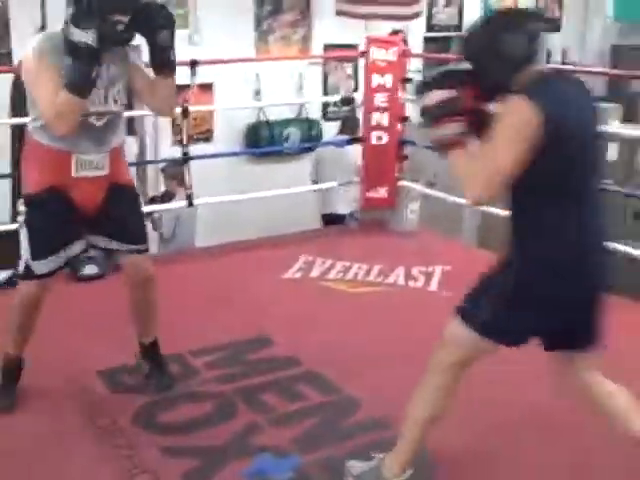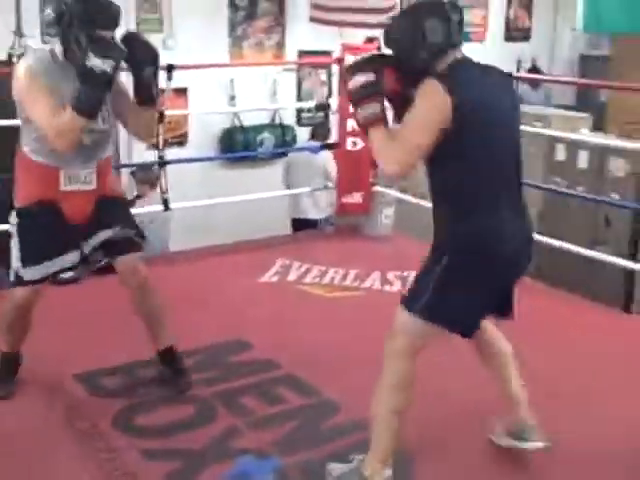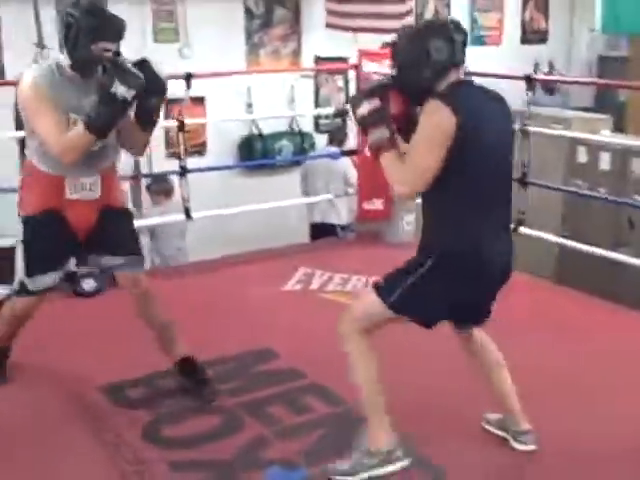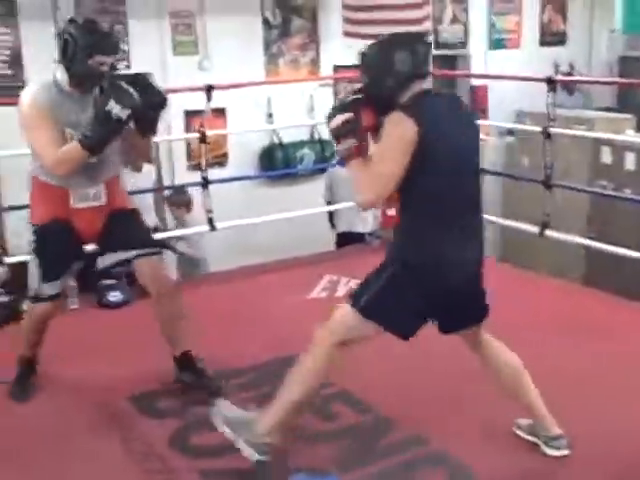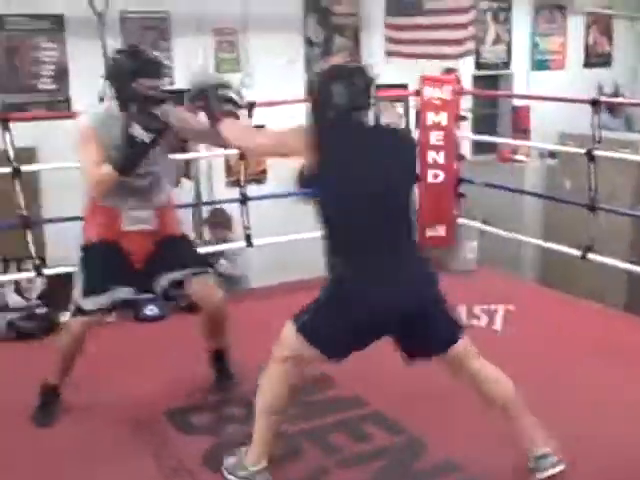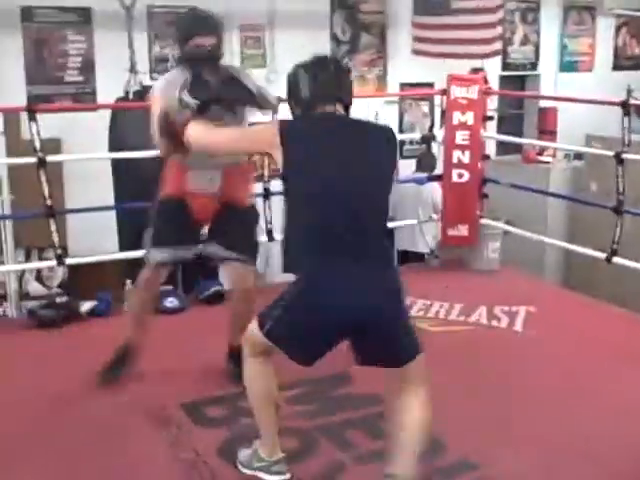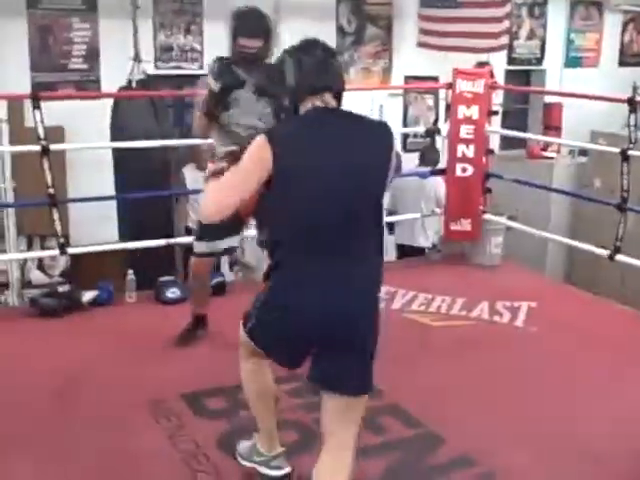
dt=0.2s
person 1, frame 1
left shoulder: (525, 105)
right shoulder: (576, 94)
left elbow: (480, 188)
left wrist: (452, 128)
right wrist: (478, 120)
left hip: (539, 264)
right hip: (583, 264)
left knee: (447, 359)
right knee: (580, 376)
person 1, frame 2
left shoulder: (439, 89)
right shoulder: (498, 82)
left elbow: (395, 162)
left wrist: (369, 107)
right wrist: (404, 98)
left hip: (469, 245)
right hip: (511, 238)
left knee: (400, 349)
right knee: (477, 324)
right ankle: (524, 424)
person 1, frame 3
left shoulder: (441, 109)
right shoulder: (493, 104)
left elbow: (408, 183)
left wrist: (378, 129)
right wrist: (410, 119)
left hip: (452, 255)
right hip: (493, 252)
left knee: (355, 325)
right knee: (467, 328)
right ankle: (516, 424)
person 1, frame 4
left shoulder: (407, 120)
right shoulder: (460, 114)
left elbow: (372, 192)
left wrist: (350, 141)
right wrist: (379, 130)
left hip: (417, 262)
right hip: (463, 258)
left knee: (329, 339)
right knee: (480, 339)
left ankle: (263, 431)
right ankle: (547, 429)
person 1, frame 5
left shoulder: (317, 141)
right shoulder: (402, 144)
left elbow: (245, 138)
left wrist: (218, 109)
left hip: (355, 291)
right hip: (414, 284)
left knee: (282, 356)
right knee: (471, 365)
person 1, frame 6
left shoulder: (285, 137)
right shoulder: (384, 140)
left elbow: (206, 138)
left wrist: (177, 120)
left hip: (318, 290)
right hip: (381, 290)
left knee: (254, 348)
right knee: (412, 386)
person 1, frame 7
left shoulder: (274, 142)
right shoulder: (380, 138)
left elbow: (211, 210)
left wrist: (226, 173)
left hip: (292, 296)
right hip: (357, 302)
left knee: (252, 351)
right knee: (340, 438)
person 2, frame 1
left shoulder: (118, 54)
right shoulder: (43, 53)
left elbow: (163, 106)
right elbow: (61, 123)
left wrist: (162, 44)
right wrist: (82, 61)
left hip: (108, 171)
right hip: (53, 174)
left knee: (140, 271)
right knee: (35, 282)
left ankle: (149, 352)
person 2, frame 2
left shoulder: (108, 71)
left elbow: (144, 131)
right elbow: (61, 140)
left wrist: (146, 78)
right wrist: (91, 87)
left hip: (98, 183)
right hip: (43, 188)
left knee: (135, 273)
left ankle: (167, 355)
person 2, frame 3
left shoulder: (109, 80)
right shoulder: (37, 84)
left elbow: (135, 147)
right elbow: (64, 152)
left wrist: (149, 105)
right wrist: (106, 110)
left hip: (102, 192)
right hip: (49, 199)
left knee: (138, 285)
left ankle: (185, 364)
person 2, frame 4
left shoulder: (114, 92)
right shoulder: (37, 100)
left elbow: (137, 143)
right elbow: (56, 164)
left wrist: (149, 114)
right wrist: (101, 130)
left hip: (110, 197)
right hip: (57, 205)
left knee: (158, 277)
right knee: (47, 302)
left ankle: (184, 360)
right ankle: (27, 364)
person 2, frame 5
left shoulder: (165, 114)
right shoulder: (93, 126)
left elbow: (214, 136)
right elbow: (97, 187)
right wrist: (133, 148)
left hip: (162, 224)
right hip: (109, 229)
left knee: (213, 300)
right knee: (85, 319)
left ankle: (218, 358)
right ankle: (51, 390)
person 2, frame 6
left shoulder: (233, 81)
right shoulder: (167, 85)
left elbow: (269, 106)
right elbow: (164, 142)
left wrist: (246, 93)
left hip: (231, 188)
right hip: (183, 186)
left knee: (244, 283)
right knee: (154, 268)
left ankle: (235, 350)
right ankle: (128, 347)
person 2, frame 7
right shoulder: (221, 75)
right elbow: (200, 130)
left wrist: (274, 96)
right wrist: (214, 96)
right knee: (201, 261)
right ankle: (199, 319)
